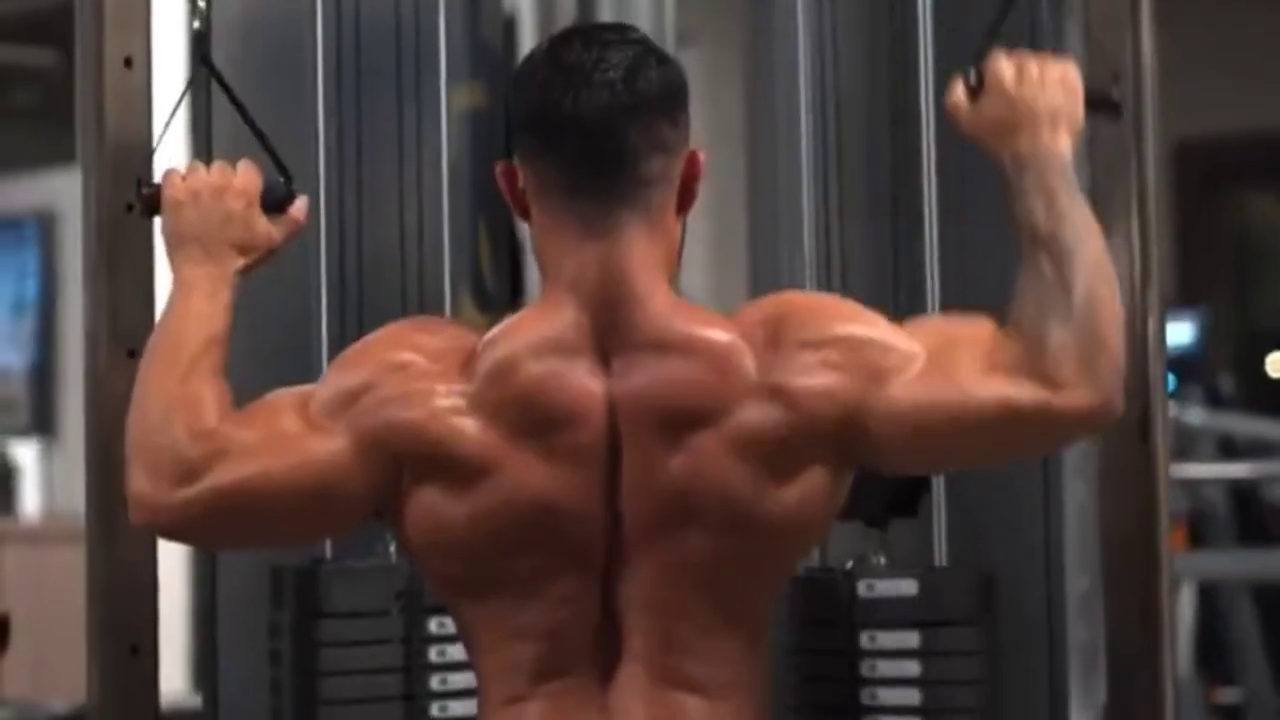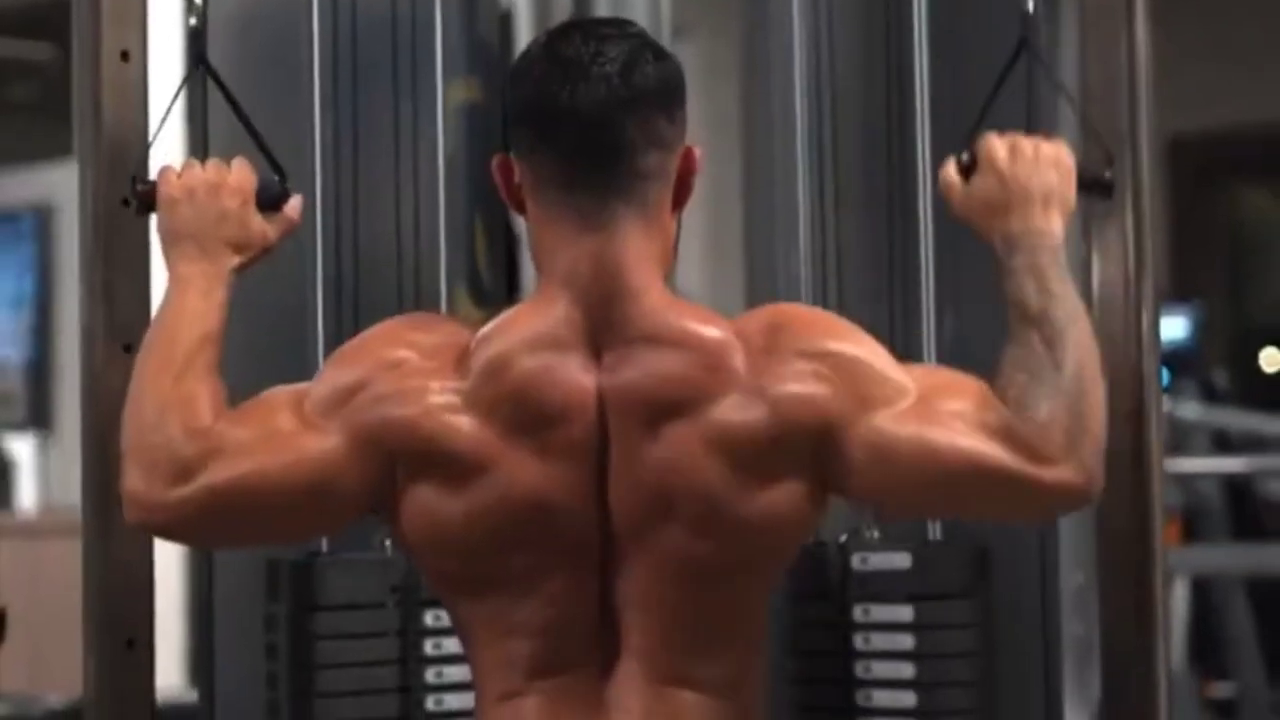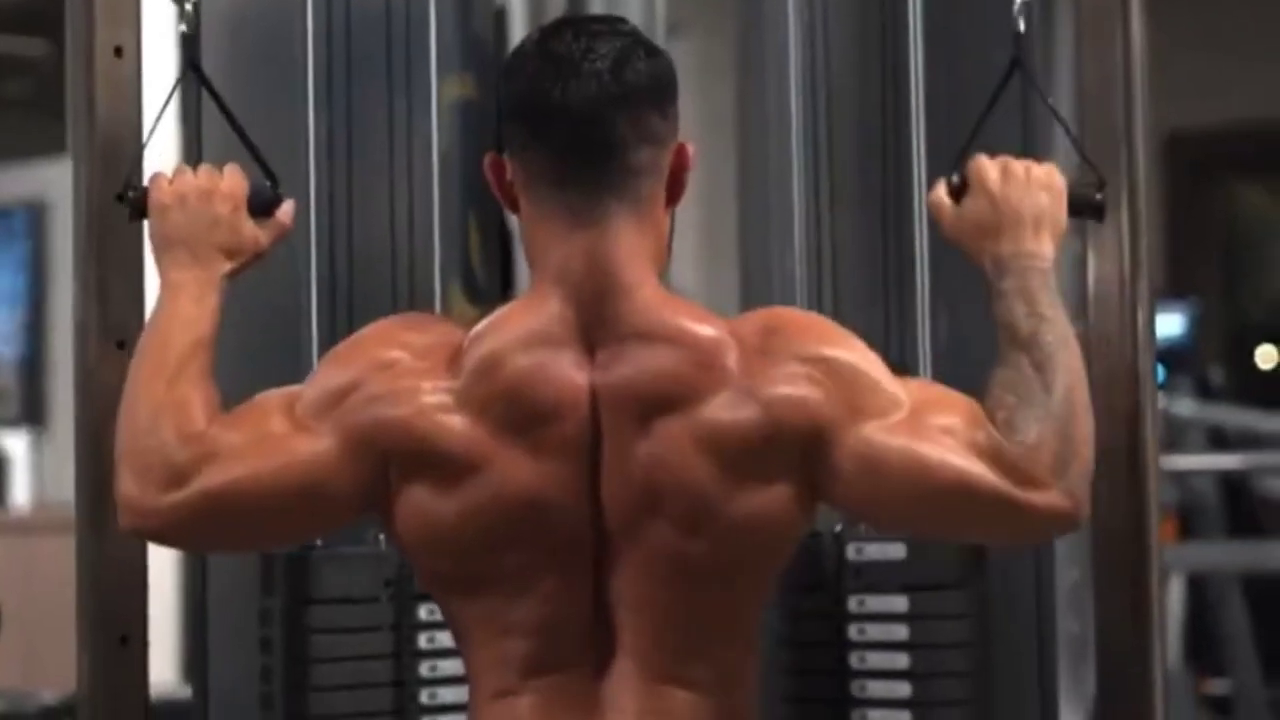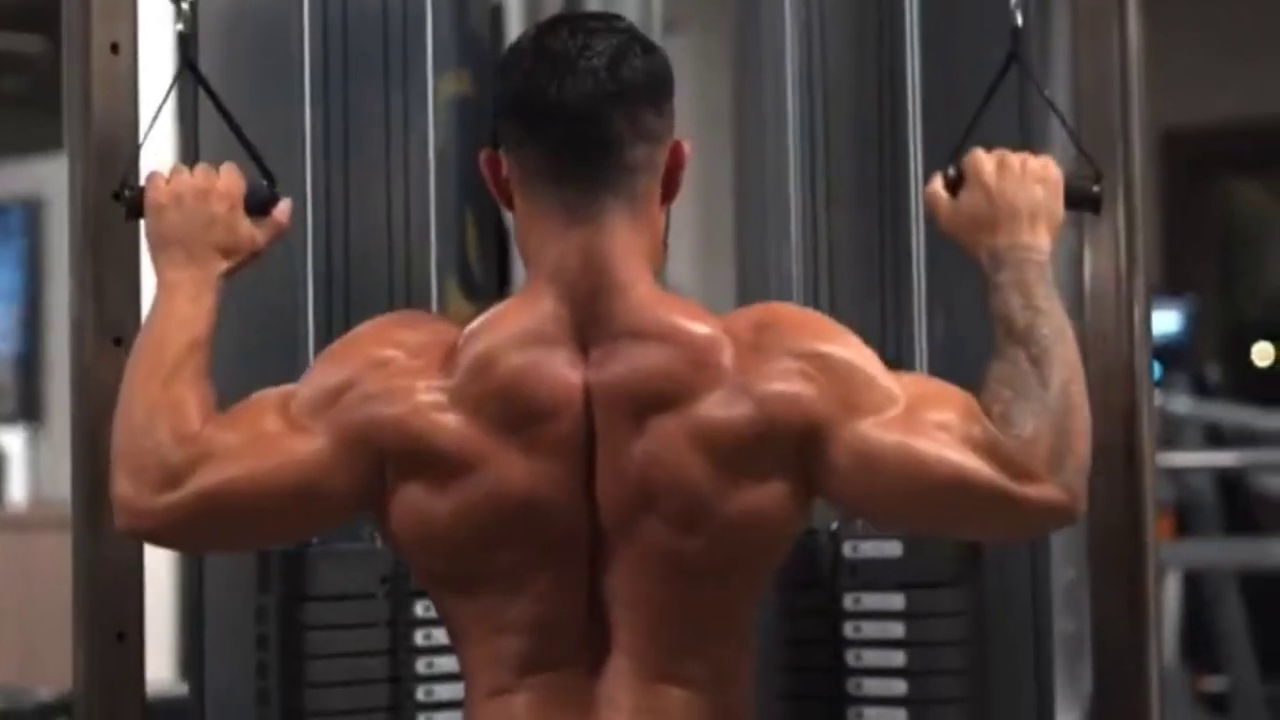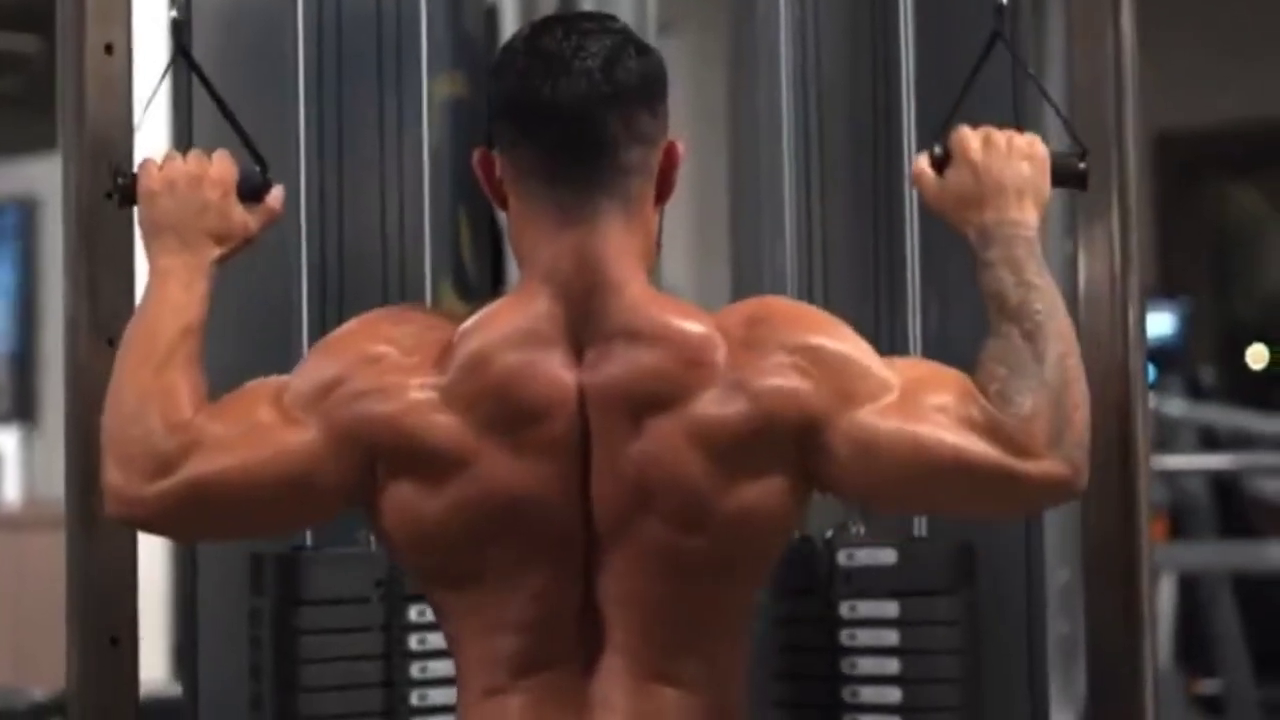
dt=0.1s
person 1, frame 1
left shoulder: (422, 391)
right shoulder: (797, 371)
left elbow: (171, 484)
right elbow: (1076, 383)
left wrist: (205, 268)
right wrist: (1043, 160)
person 1, frame 2
left shoulder: (415, 388)
right shoulder: (788, 378)
left elbow: (166, 482)
right elbow: (1056, 460)
left wrist: (200, 265)
right wrist: (1030, 242)
person 1, frame 3
left shoulder: (410, 385)
right shoulder: (780, 375)
left elbow: (159, 488)
right elbow: (1042, 486)
left wrist: (193, 271)
right wrist: (1020, 261)
person 1, frame 4
left shoulder: (403, 384)
right shoulder: (777, 373)
left elbow: (154, 490)
right elbow: (1039, 480)
left wrist: (189, 269)
right wrist: (1017, 254)
person 1, frame 5
left shoulder: (395, 383)
right shoulder: (771, 369)
left elbow: (144, 473)
right elbow: (1040, 456)
left wrist: (182, 255)
right wrist: (1007, 234)
